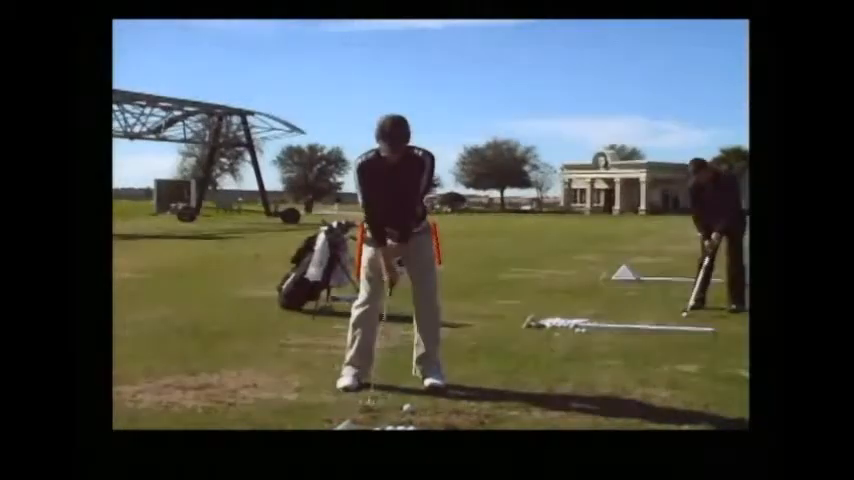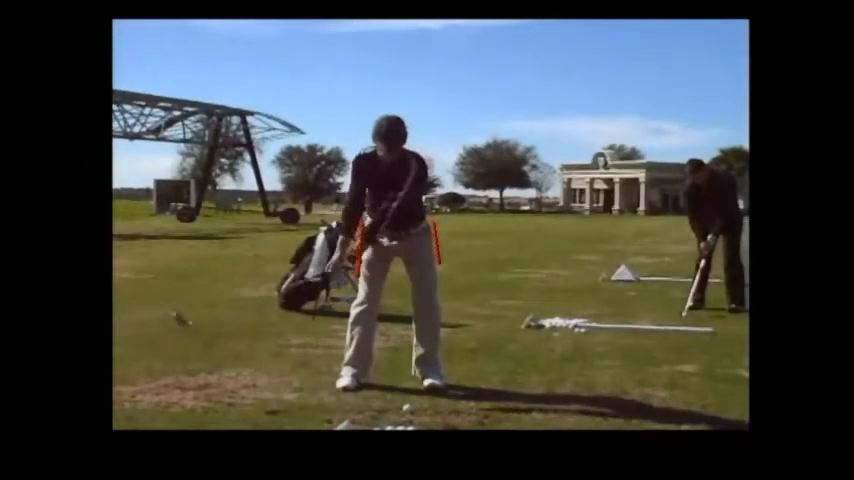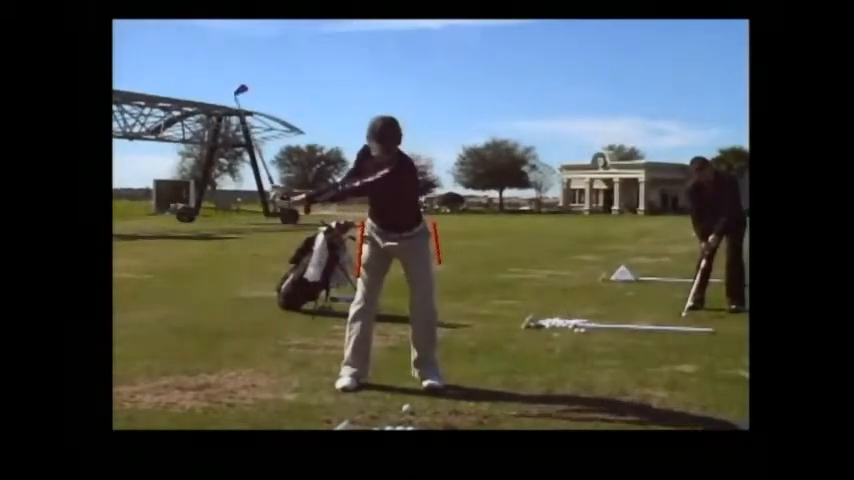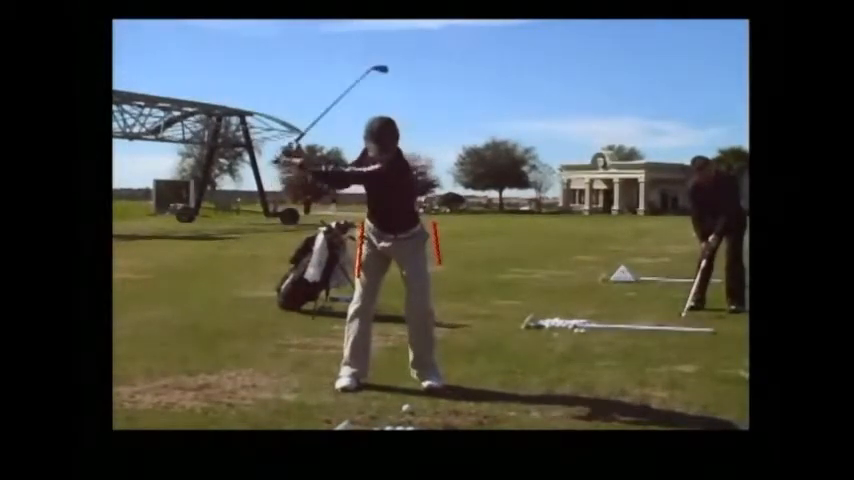
dt=0.7s
person 1, frame 1
left shoulder: (423, 160)
right shoulder: (365, 165)
left elbow: (413, 205)
right elbow: (371, 213)
left wrist: (401, 248)
right wrist: (386, 259)
left hip: (415, 234)
right hip: (378, 235)
left knee: (427, 299)
right knee: (367, 300)
left ankle: (430, 367)
right ankle: (355, 368)
person 1, frame 2
left shoulder: (416, 165)
right shoulder: (363, 161)
left elbow: (396, 207)
right elbow: (354, 203)
left wrist: (362, 245)
right wrist: (342, 246)
left hip: (414, 234)
right hip: (377, 234)
left knee: (427, 300)
right knee: (365, 300)
left ankle: (429, 367)
right ankle: (354, 368)
person 1, frame 3
left shoulder: (402, 168)
right shoulder: (366, 154)
left elbow: (360, 189)
right elbow: (347, 184)
left wrist: (311, 197)
right wrist: (312, 195)
left hip: (411, 237)
right hip: (376, 233)
left knee: (423, 303)
right knee: (364, 300)
left ankle: (427, 369)
right ankle: (353, 369)
person 1, frame 4
left shoulder: (395, 168)
right shoulder: (372, 155)
left elbow: (349, 177)
right elbow: (343, 178)
left wrist: (306, 167)
right wrist: (308, 165)
left hip: (406, 238)
right hip: (374, 233)
left knee: (419, 304)
right knee: (362, 302)
left ankle: (425, 370)
right ankle: (352, 369)
person 2, frame 1
left shoulder: (729, 180)
right shoulder: (694, 187)
left elbow: (733, 209)
right elbow: (697, 214)
left wrist: (719, 232)
right wrist: (705, 237)
left hip: (733, 222)
right hip: (710, 223)
left knee: (734, 260)
right knee: (705, 260)
left ankle: (737, 301)
right ankle: (699, 299)
person 2, frame 2
left shoulder: (726, 180)
right shoulder: (691, 187)
left elbow: (728, 211)
right elbow: (693, 215)
left wrist: (715, 234)
right wrist: (701, 239)
left hip: (730, 221)
right hip: (706, 223)
left knee: (731, 259)
right knee: (702, 259)
left ankle: (736, 301)
right ankle: (697, 299)
person 2, frame 3
left shoulder: (729, 181)
right shoulder: (694, 186)
left elbow: (731, 212)
right elbow: (695, 214)
left wrist: (717, 234)
right wrist: (702, 239)
left hip: (733, 221)
right hip: (710, 222)
left knee: (733, 259)
right knee: (704, 258)
left ankle: (736, 301)
right ankle: (698, 298)
person 2, frame 4
left shoulder: (729, 181)
right shoulder: (694, 186)
left elbow: (730, 212)
right elbow: (696, 214)
left wrist: (717, 234)
right wrist: (702, 239)
left hip: (734, 221)
right hip: (711, 221)
left knee: (733, 259)
right knee: (705, 258)
left ankle: (736, 301)
right ankle: (698, 298)
